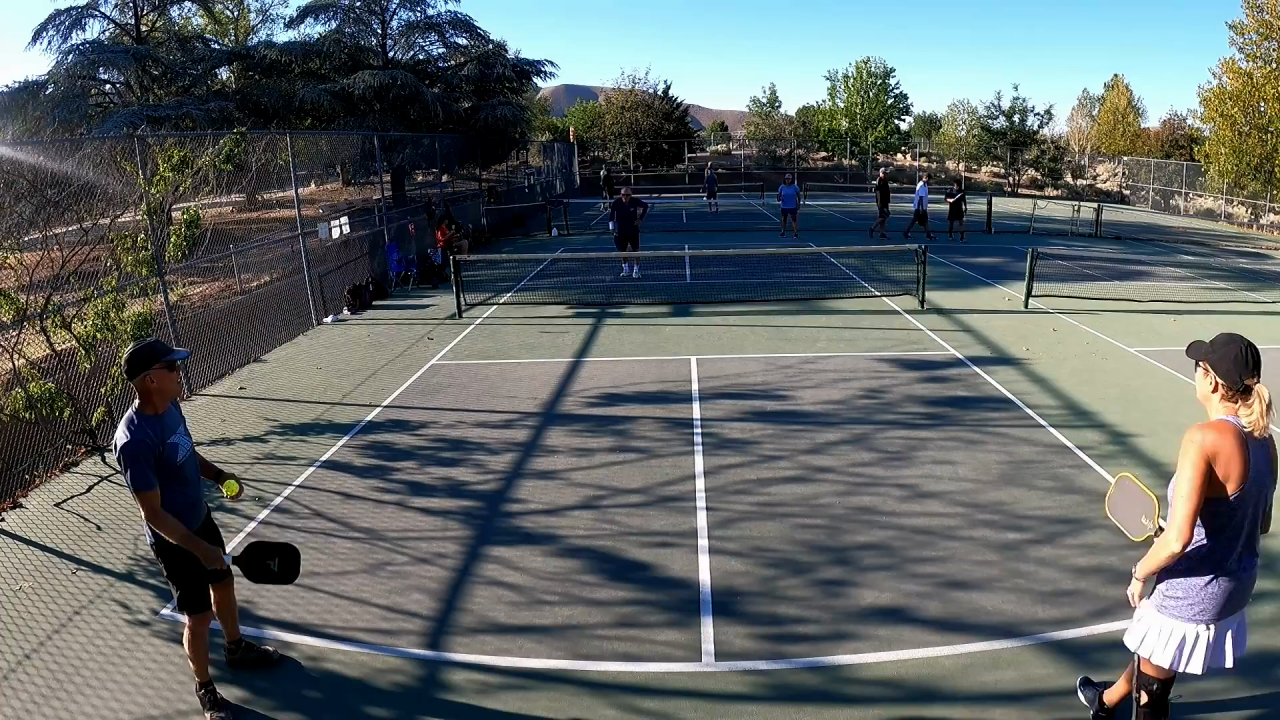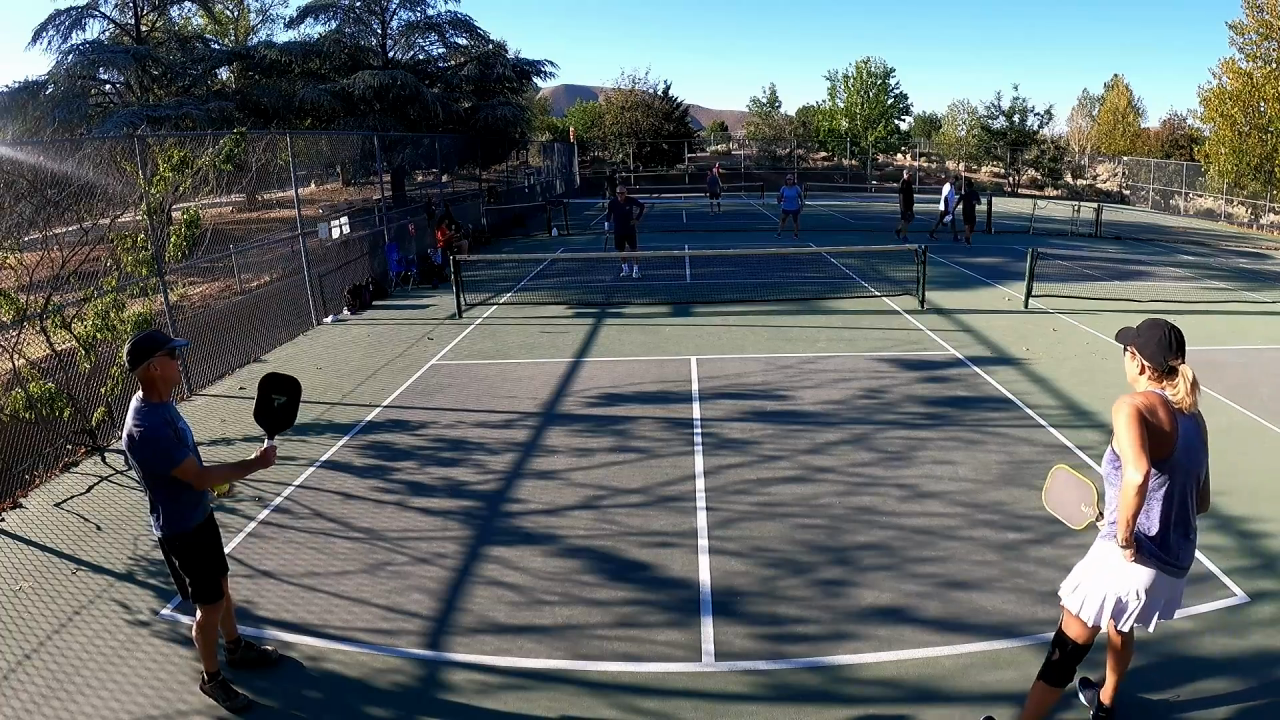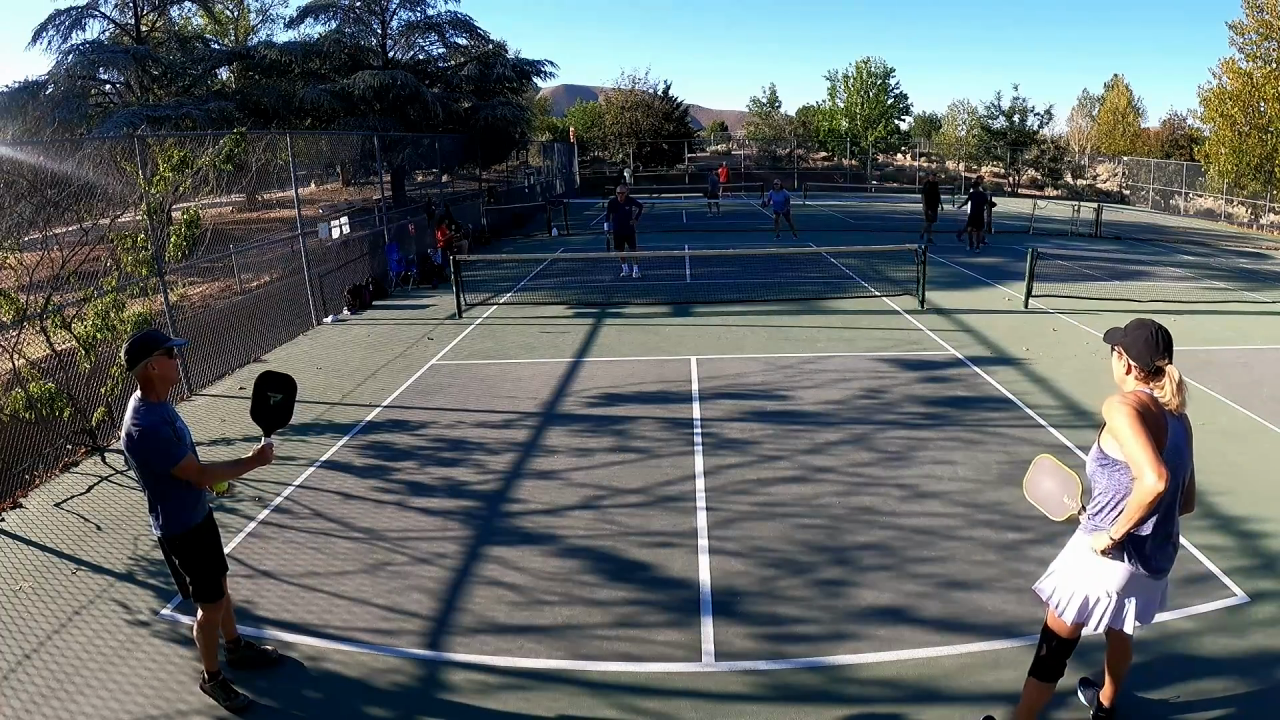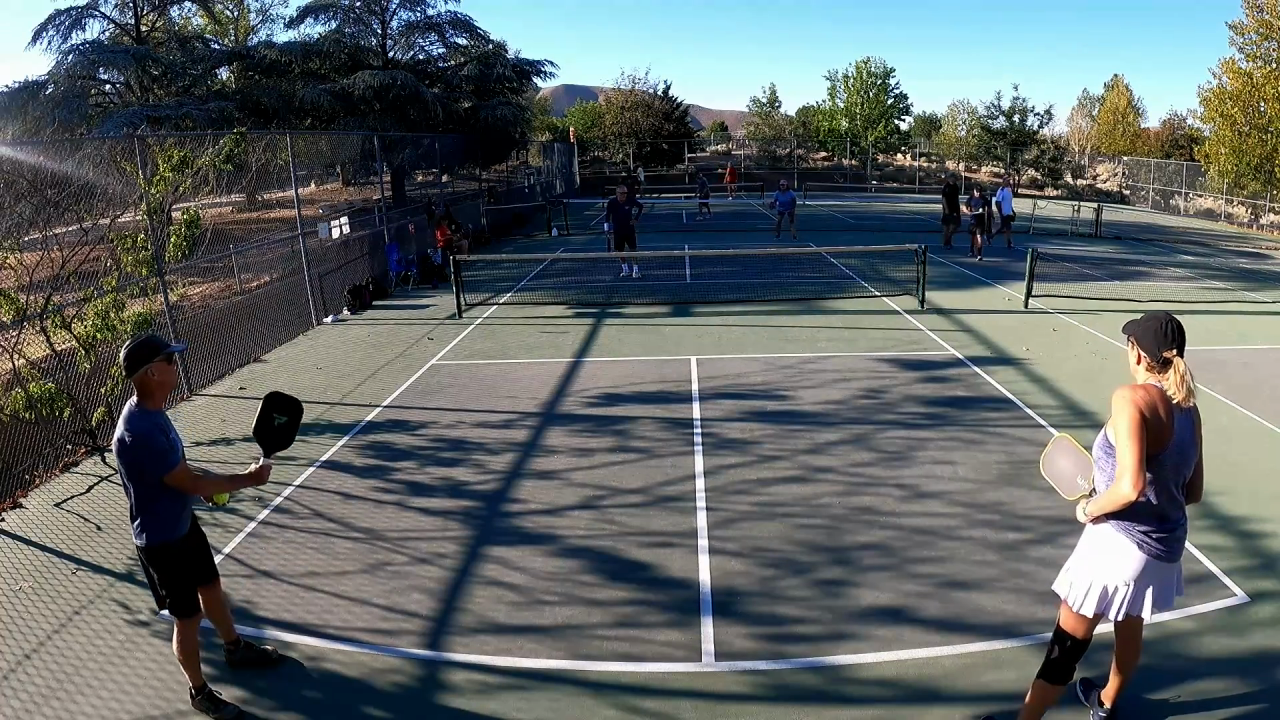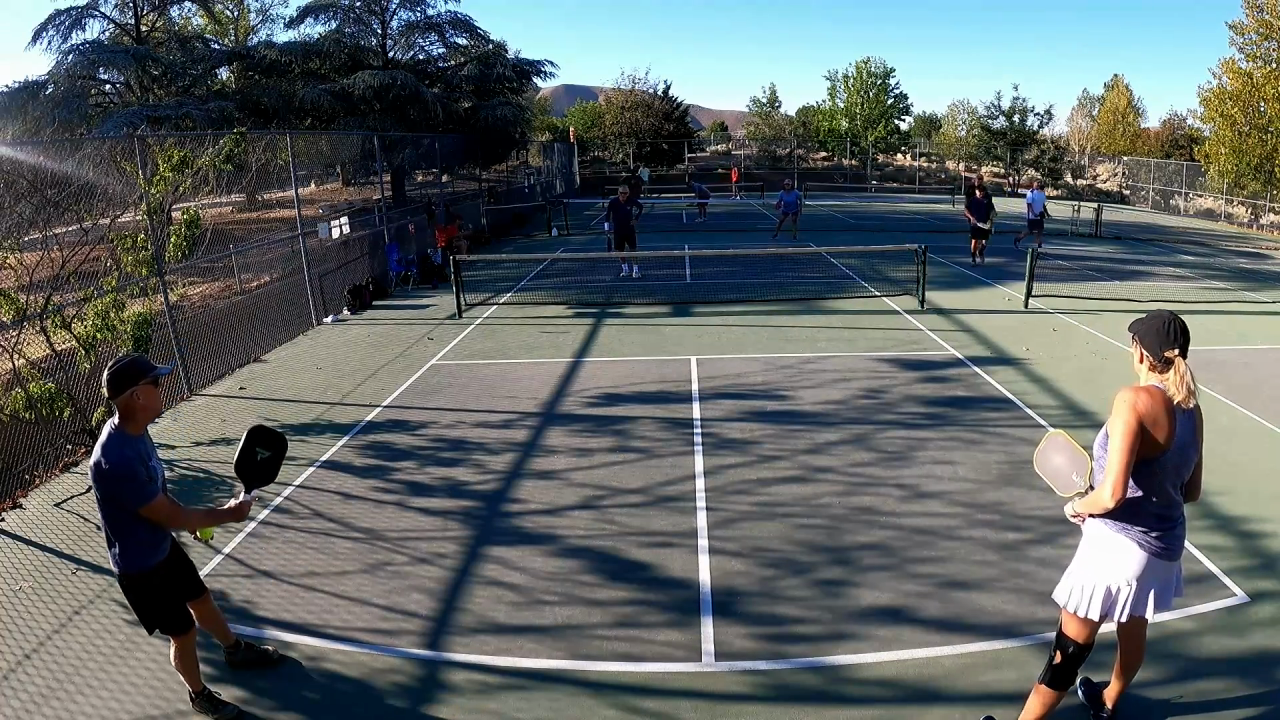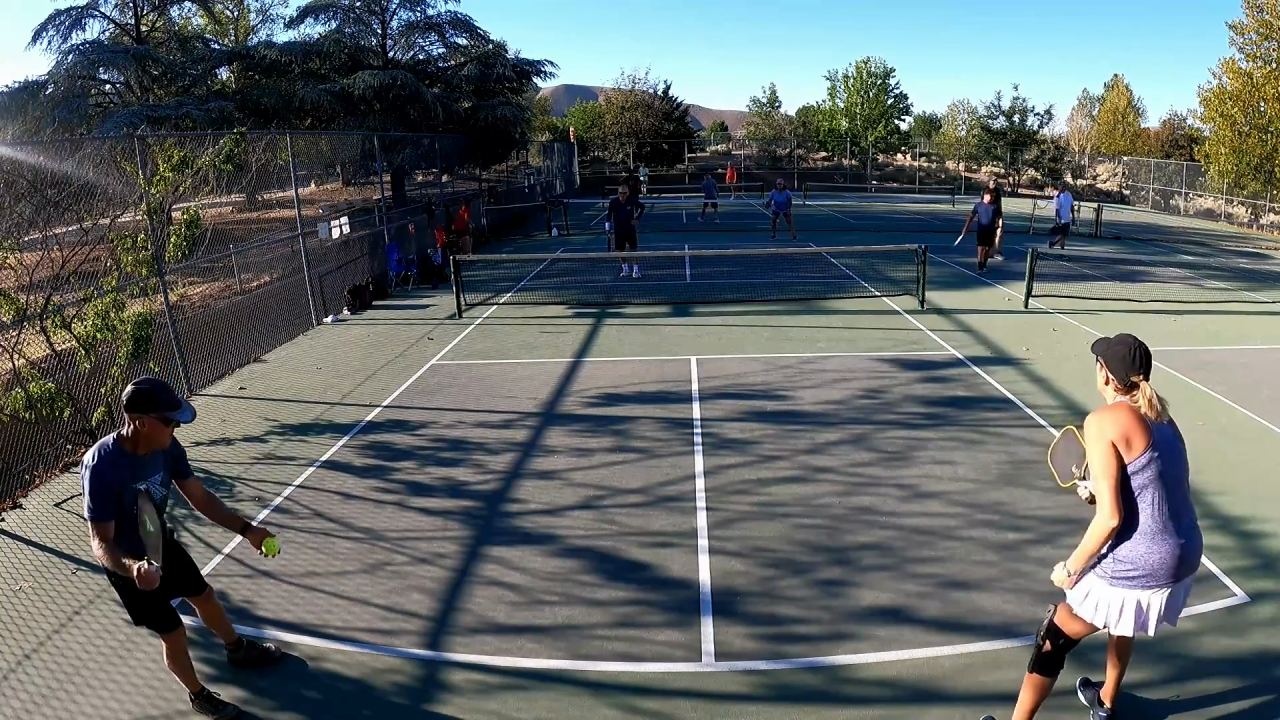
dt=0.7s
person 1, frame 1
left shoulder: (1204, 438)
right shoulder: (1263, 441)
left elbow: (1177, 540)
right elbow: (1261, 525)
left wrist: (1140, 573)
left hip: (1191, 593)
right hip: (1233, 588)
right knee: (1152, 660)
person 1, frame 2
left shoulder: (1133, 405)
right shoulder: (1193, 417)
left elbow: (1137, 474)
right elbow: (1200, 501)
left wrist: (1123, 536)
left hip: (1127, 560)
right hip: (1173, 562)
left knee: (1065, 650)
right knee: (1119, 626)
person 1, frame 3
left shoulder: (1123, 406)
right shoulder: (1177, 416)
left elbow: (1155, 481)
right elbow: (1186, 501)
left wrist: (1111, 534)
left hip: (1106, 557)
right hip: (1154, 562)
left knee: (1052, 649)
right knee: (1119, 631)
person 1, frame 4
left shoulder: (1132, 398)
right shoulder: (1188, 409)
left elbow: (1130, 487)
right elbow: (1192, 491)
left wrist: (1089, 509)
left hip: (1115, 545)
right hip: (1165, 549)
left knee: (1067, 645)
right knee: (1130, 630)
person 1, frame 5
left shoulder: (1133, 401)
right shoulder: (1190, 410)
left elbow: (1111, 495)
right elbow: (1190, 491)
left wrist: (1075, 507)
left hip: (1118, 544)
right hip: (1163, 547)
left knee: (1070, 648)
right knee: (1133, 631)
person 1, frame 6
left shoulder: (1103, 422)
right shoulder: (1163, 420)
left elbow: (1111, 518)
left wrist: (1072, 568)
left hip: (1134, 566)
right hip: (1183, 559)
left knee: (1054, 639)
right knee: (1123, 620)
person 2, frame 1
left shoulder: (170, 407)
right shoulder: (134, 441)
right elbow: (154, 515)
left wrist: (218, 474)
right wrist: (200, 549)
left hip: (199, 517)
right hip: (174, 539)
left knee: (224, 587)
right knee: (199, 616)
left ankle: (237, 649)
right ankle: (205, 689)
person 2, frame 2
left shoulder: (160, 402)
right shoulder: (147, 427)
right elbow: (199, 478)
left wrist: (218, 476)
right wrist: (253, 464)
left hip: (199, 515)
right hip: (181, 530)
left knee: (221, 586)
right knee: (210, 605)
left ankle: (236, 648)
right ankle: (211, 678)
person 2, frame 3
left shoulder: (157, 403)
right shoulder: (146, 426)
right elbow: (199, 475)
left wrist: (213, 474)
right wrist: (252, 461)
left hip: (197, 514)
right hip: (180, 529)
left knee: (220, 586)
right knee: (211, 604)
left ankle: (236, 648)
right ankle: (211, 677)
person 2, frame 4
left shoulder: (153, 410)
right shoulder: (138, 433)
right elbow: (191, 484)
left wrist: (201, 480)
right wrist: (247, 479)
left hip: (183, 524)
right hip: (161, 540)
left knee: (211, 588)
right knee: (188, 619)
left ankle: (235, 648)
person 2, frame 5
left shoulder: (135, 430)
right shoulder: (116, 460)
right elbow: (169, 518)
left wrist: (191, 516)
right wrist: (226, 514)
left hip: (164, 547)
right hip: (141, 566)
left knee: (201, 600)
right knee: (184, 633)
left ankle: (236, 650)
person 2, frame 6
left shoulder: (166, 447)
right shoulder: (101, 466)
left elbow: (200, 496)
right elbow: (102, 543)
left wrist: (245, 529)
right wrist: (132, 569)
left hip: (161, 544)
right hip: (128, 566)
left knee: (205, 597)
right knee: (174, 634)
left ankle: (238, 649)
